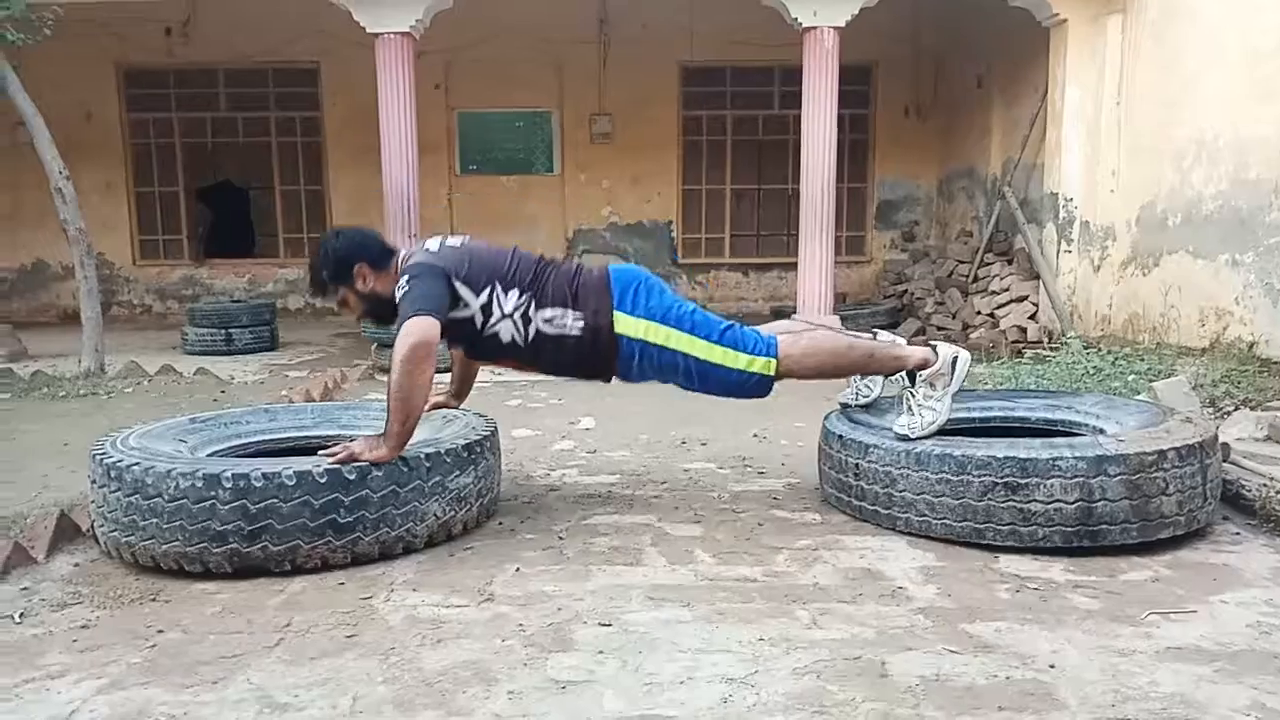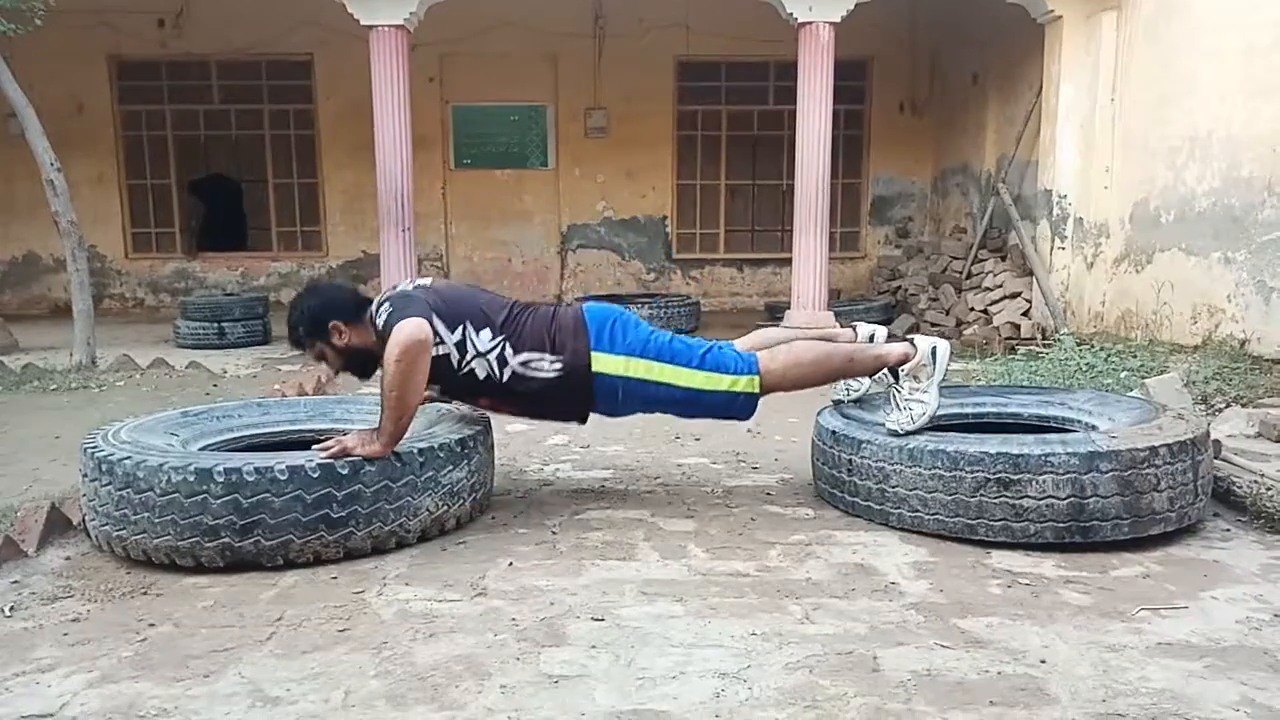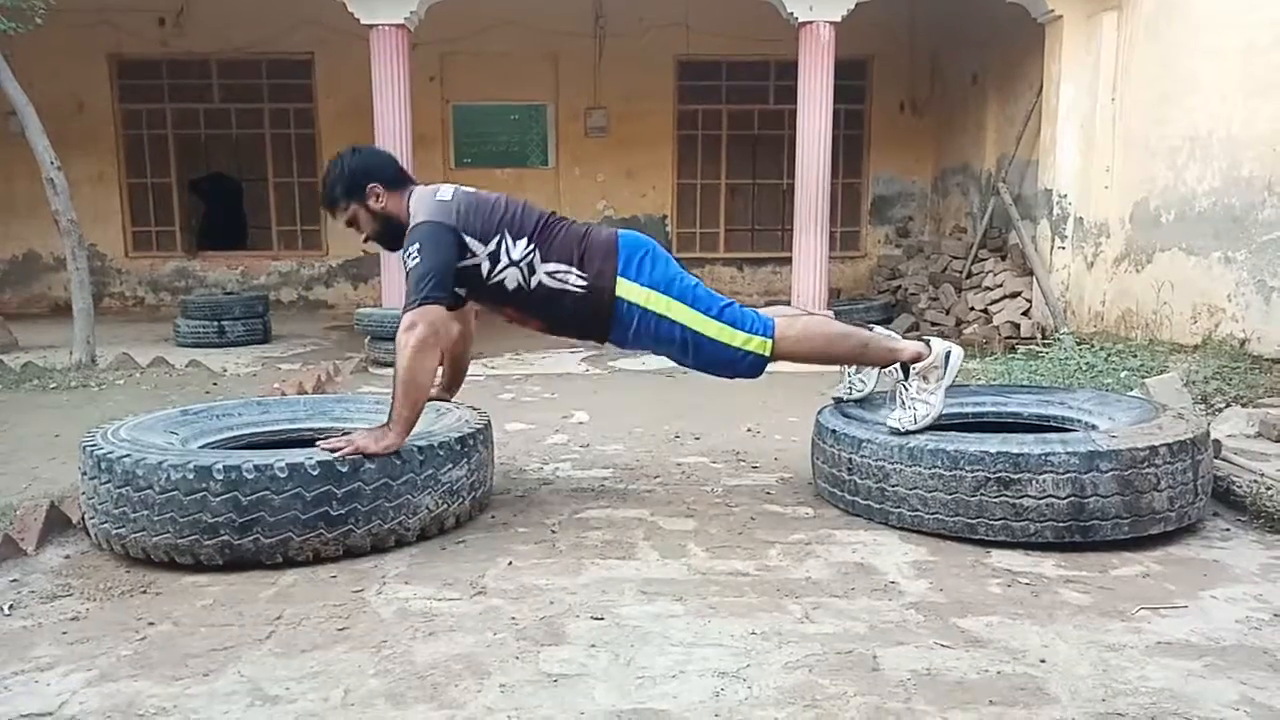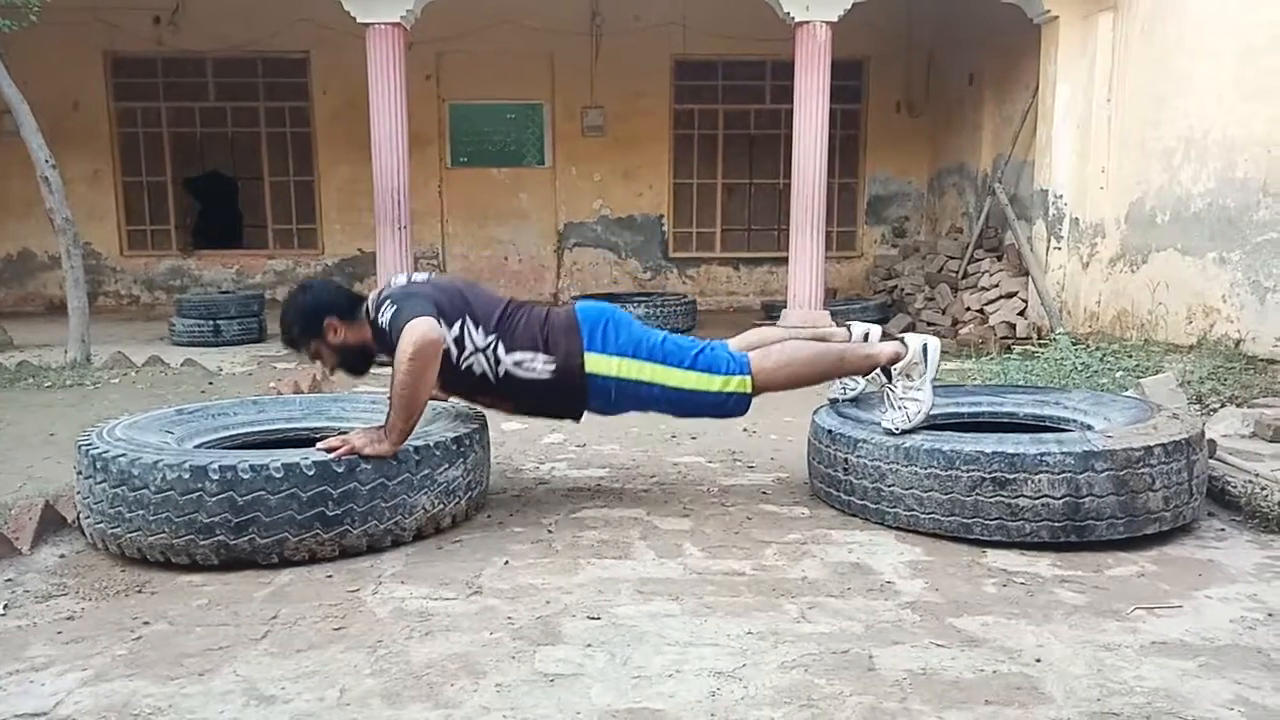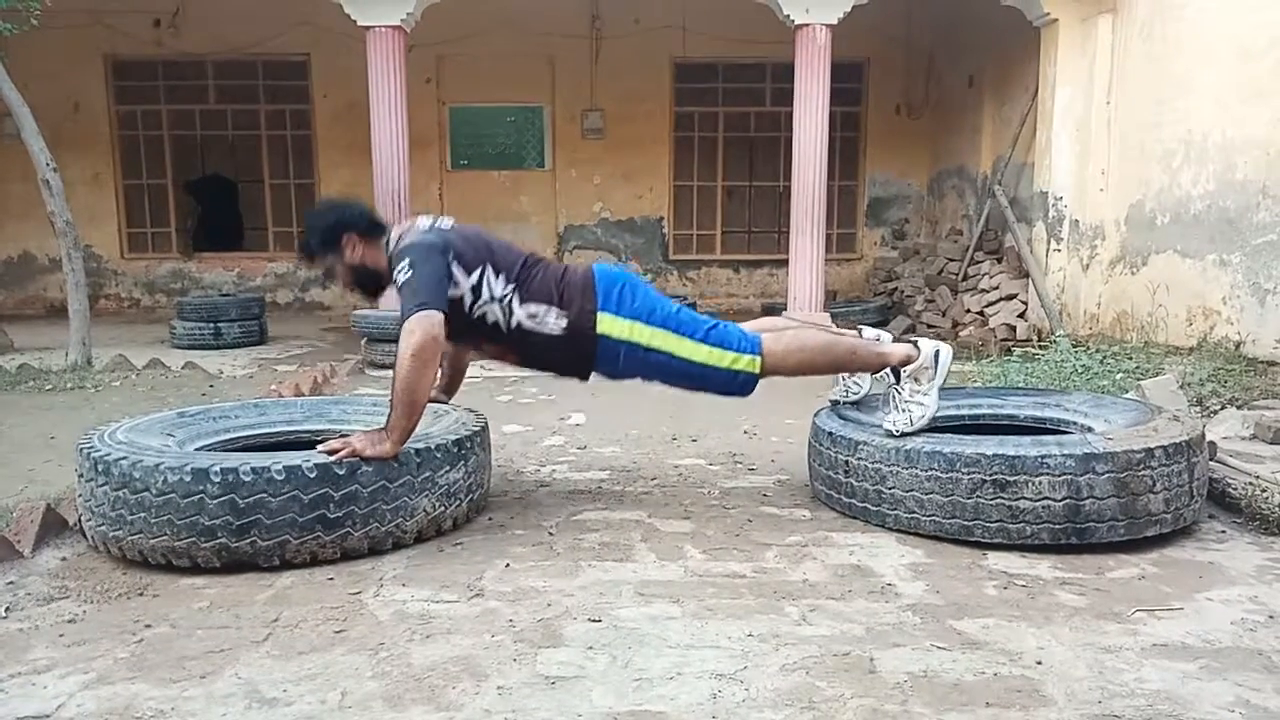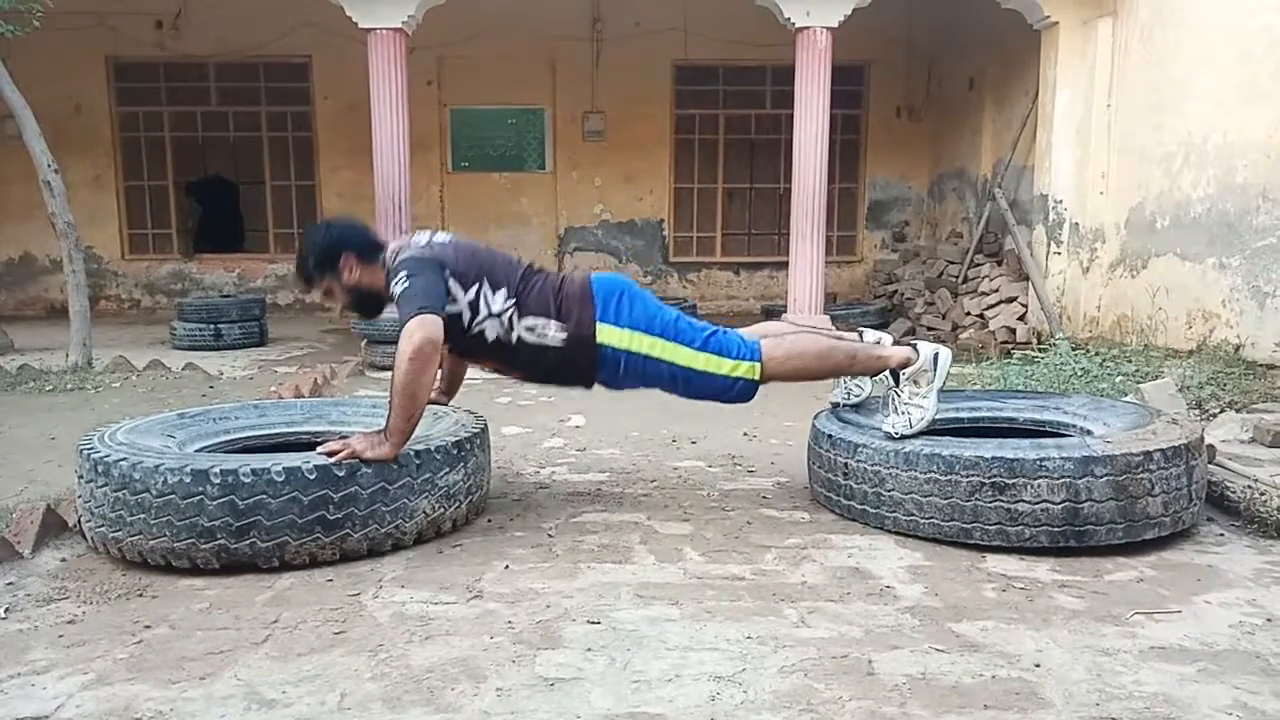
dt=0.4s
person 1, frame 1
left shoulder: (413, 276)
right shoulder: (436, 269)
left elbow: (418, 341)
left wrist: (390, 442)
right wrist: (457, 391)
left hip: (618, 319)
right hip: (611, 308)
left knee: (769, 357)
right knee: (754, 343)
left ankle: (926, 360)
right ankle: (872, 339)
person 1, frame 2
left shoulder: (393, 309)
right shoulder: (418, 305)
left elbow: (412, 347)
left wrist: (383, 437)
right wrist: (448, 388)
left hip: (598, 357)
right hip: (590, 345)
left knee: (752, 375)
right knee: (735, 355)
left ankle: (910, 355)
right ankle: (855, 336)
person 1, frame 3
left shoulder: (426, 226)
right shoulder: (441, 213)
left elbow: (419, 329)
right elbow: (458, 313)
left wrist: (394, 432)
right wrist: (446, 389)
left hip: (622, 282)
right hip: (613, 277)
left knee: (762, 340)
right knee: (751, 328)
left ankle: (919, 354)
right ankle: (875, 340)
person 1, frame 4
left shoulder: (390, 309)
right shoulder: (408, 298)
left elbow: (424, 342)
left wrist: (390, 437)
right wrist: (430, 392)
left hip: (589, 356)
right hip: (582, 340)
left knee: (745, 375)
right knee: (728, 356)
left ankle: (899, 354)
right ankle: (851, 336)
person 1, frame 5
left shoulder: (412, 252)
right shoulder: (426, 245)
left elbow: (424, 338)
right elbow: (457, 330)
left wrist: (392, 437)
right wrist: (443, 395)
left hip: (601, 319)
right hip: (595, 311)
left knee: (751, 357)
right knee: (734, 337)
left ankle: (909, 360)
right ankle: (863, 337)
person 1, frame 6
left shoulder: (406, 271)
right shoulder: (421, 260)
left elbow: (422, 340)
left wrist: (390, 439)
right wrist: (443, 390)
left hip: (603, 327)
right hip: (597, 314)
left knee: (754, 360)
right knee: (743, 345)
left ankle: (905, 360)
right ankle: (861, 340)
